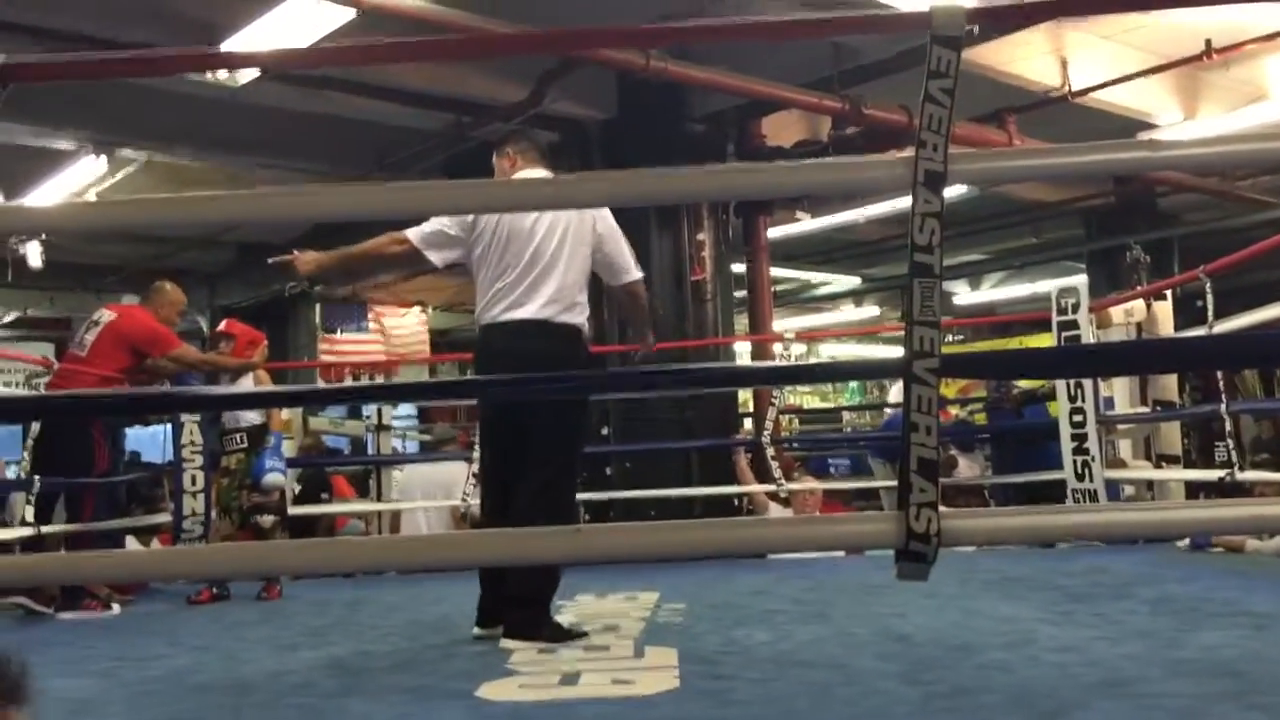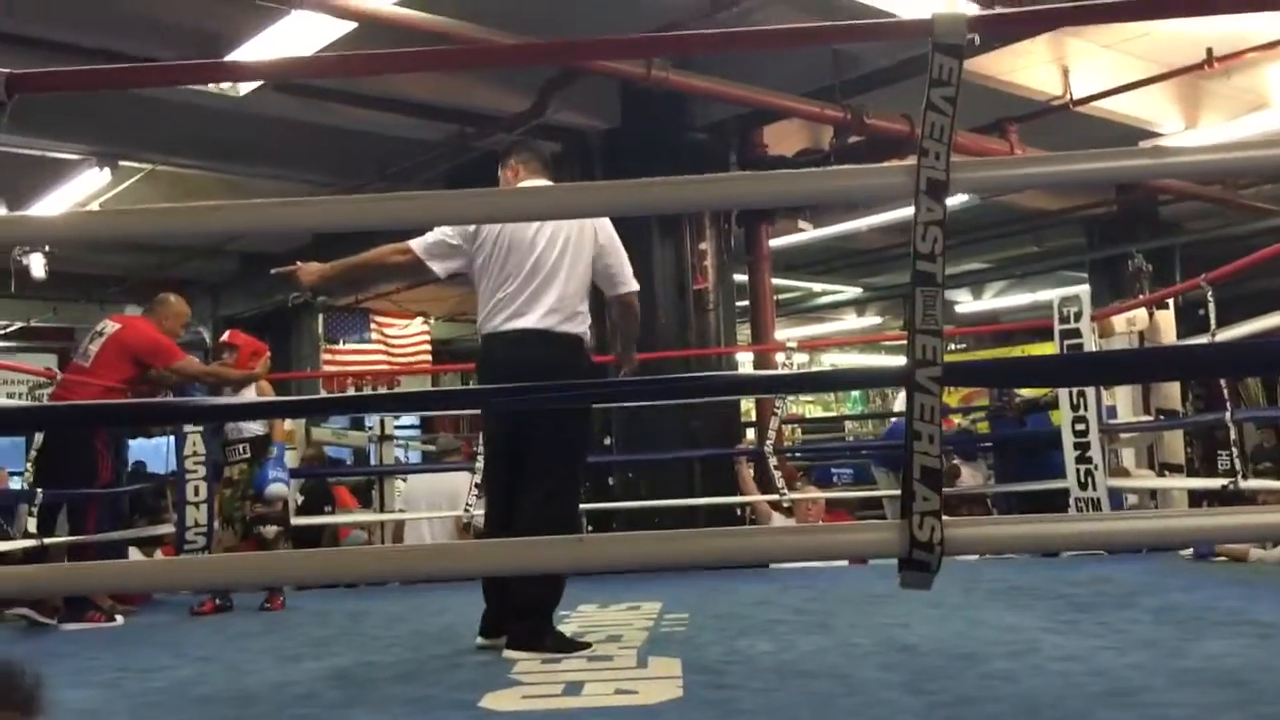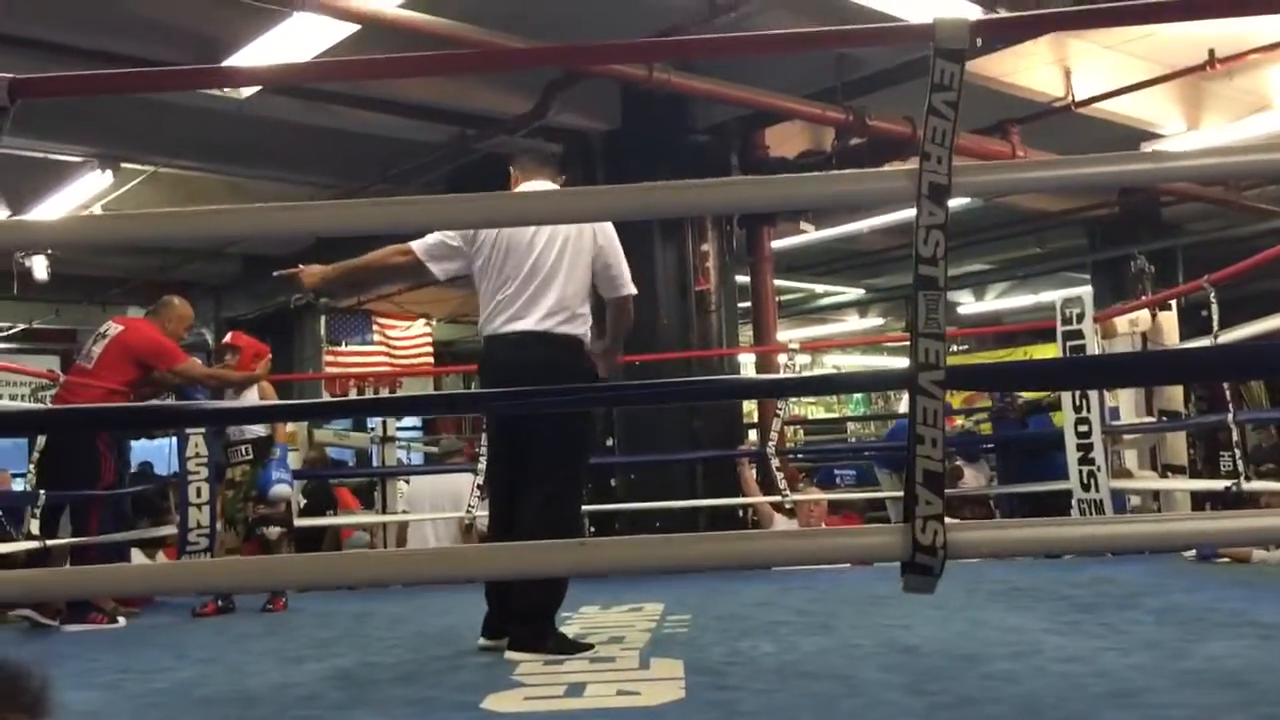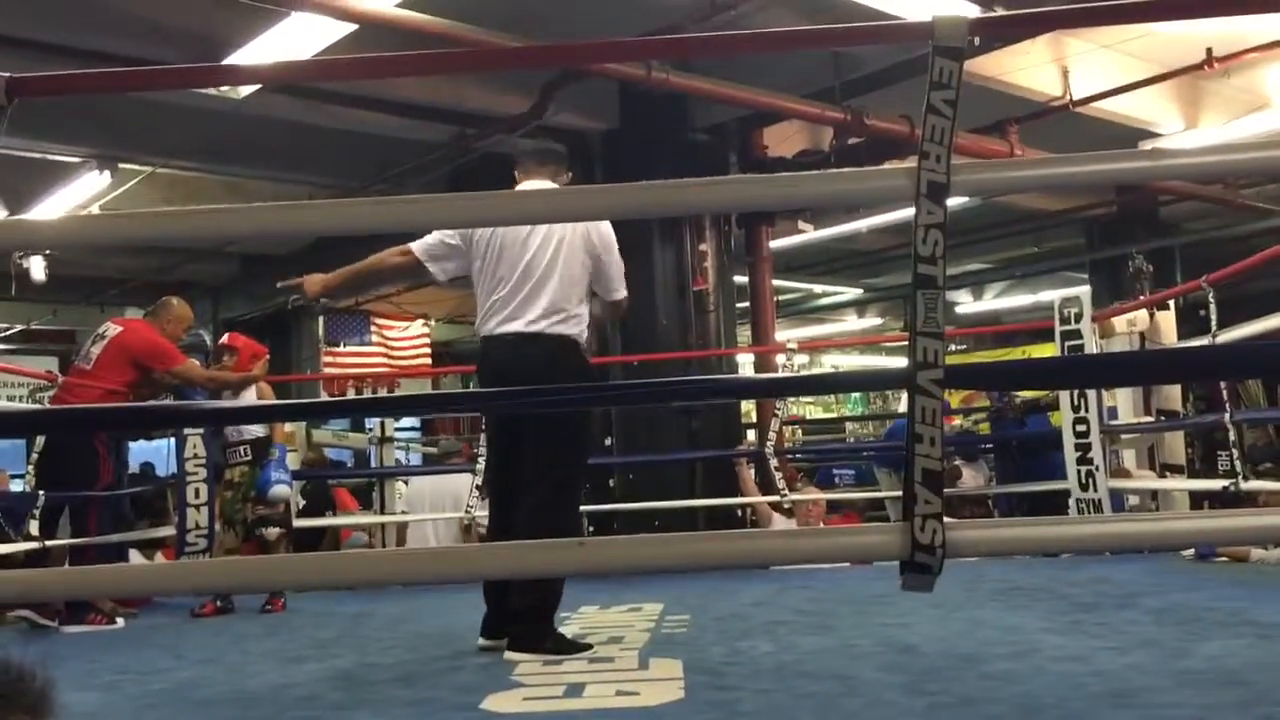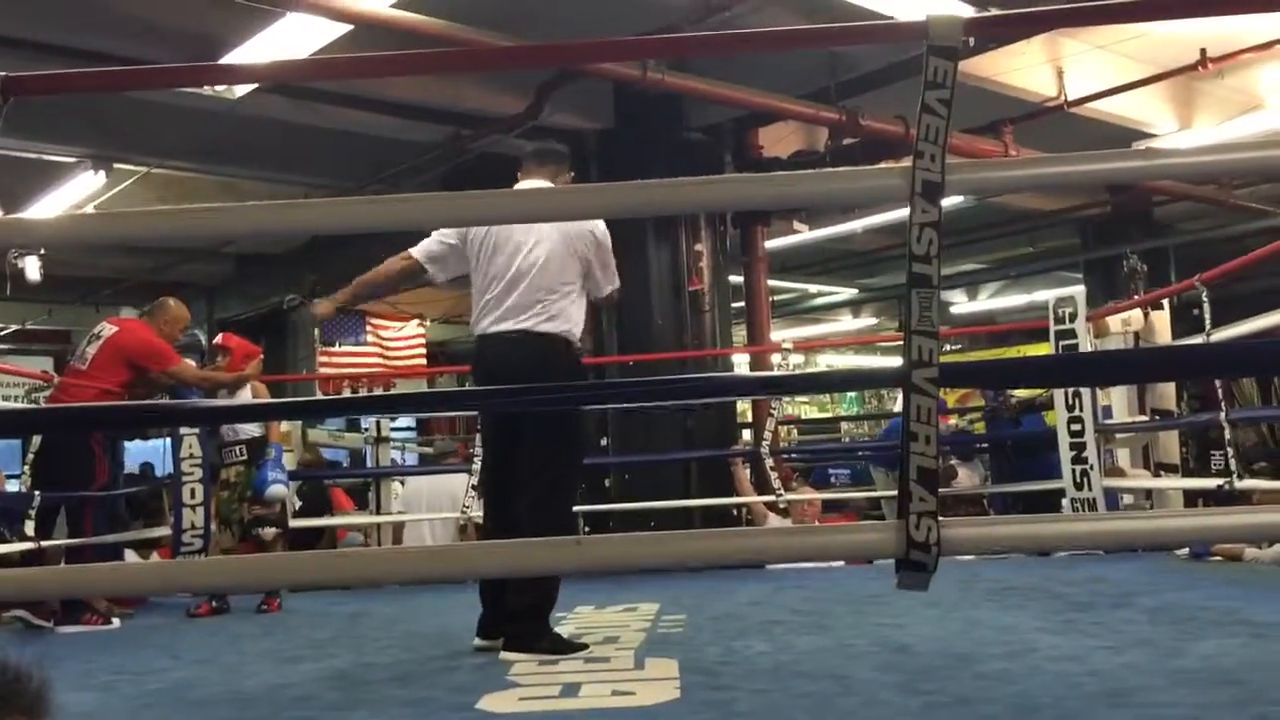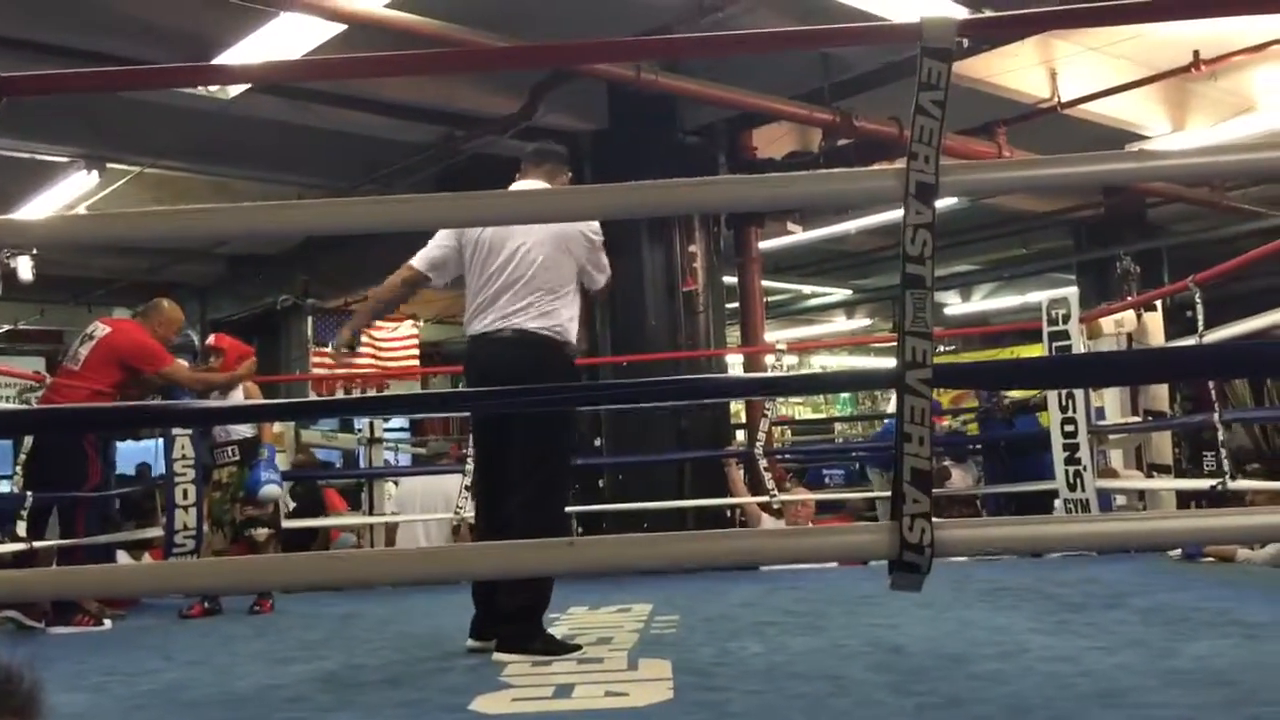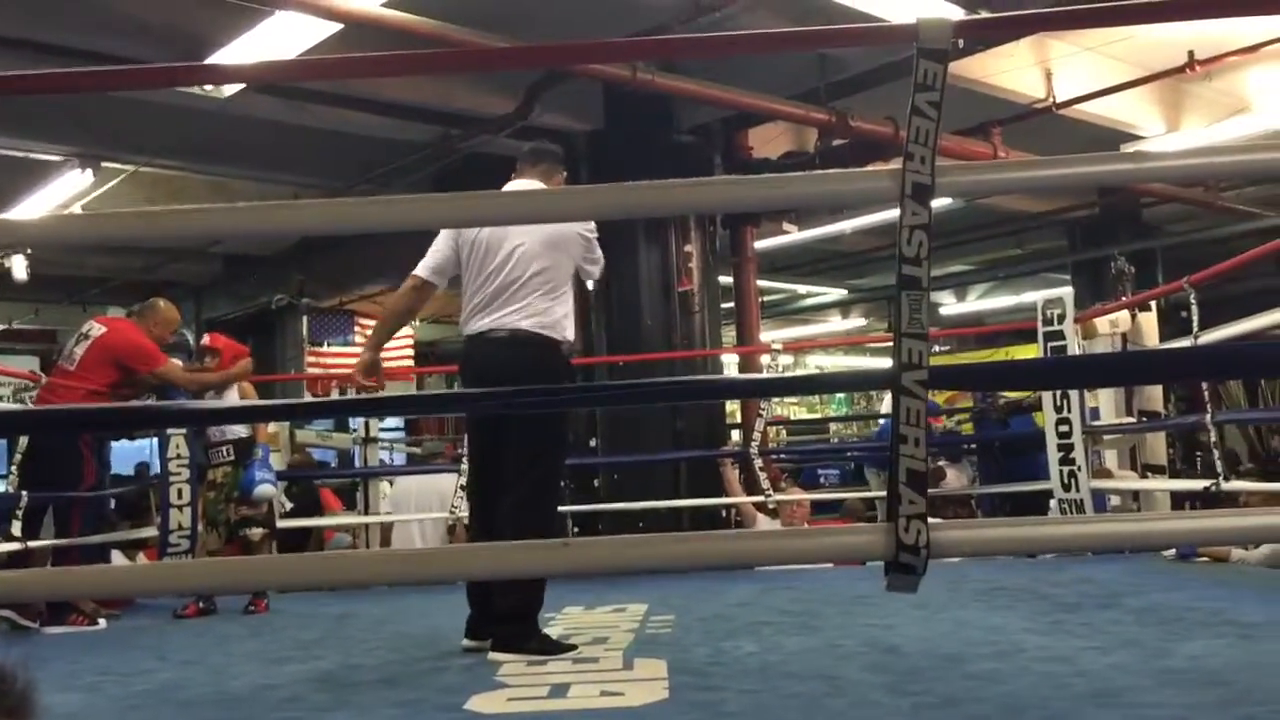
dt=0.1s
person 1, frame 1
left shoulder: (482, 207)
right shoulder: (587, 207)
left elbow: (400, 248)
right elbow: (629, 284)
left wrist: (322, 263)
right wrist: (643, 333)
left hip: (500, 349)
right hip: (558, 349)
left knee: (501, 478)
right knee: (549, 482)
left ankle: (495, 609)
right ankle: (528, 616)
person 1, frame 2
left shoulder: (483, 215)
right shoulder: (589, 216)
left elbow: (401, 257)
right elbow: (625, 298)
left wrist: (325, 273)
right wrist: (626, 350)
left hip: (502, 357)
right hip: (561, 358)
left knee: (504, 489)
right knee: (553, 491)
left ankle: (499, 618)
right ankle: (530, 627)
person 1, frame 3
right shoulder: (589, 218)
left elbow: (402, 258)
right elbow: (622, 299)
left wrist: (327, 275)
right wrist: (610, 347)
left hip: (503, 360)
right hip: (562, 360)
left knee: (507, 490)
right knee: (554, 493)
left ankle: (501, 619)
right ankle: (532, 628)
person 1, frame 4
right shoulder: (590, 221)
left elbow: (403, 259)
right elbow: (614, 303)
left wrist: (330, 282)
right wrist: (585, 315)
left hip: (500, 358)
right hip: (557, 360)
left knee: (507, 489)
right knee: (552, 492)
left ankle: (500, 620)
right ankle: (532, 628)
person 1, frame 5
right shoulder: (584, 219)
left elbow: (406, 265)
right elbow: (604, 292)
left wrist: (340, 298)
left hip: (494, 357)
right hip: (550, 359)
left knee: (502, 489)
right knee: (547, 491)
left ankle: (497, 619)
right ankle: (527, 628)
person 1, frame 6
right shoulder: (578, 220)
left elbow: (410, 277)
right elbow: (597, 281)
left wrist: (354, 326)
left hip: (485, 356)
right hip: (541, 358)
left knee: (494, 488)
right knee: (538, 492)
left ankle: (488, 621)
right ankle: (520, 629)
person 1, frame 7
right shoulder: (573, 218)
left elbow: (417, 287)
right elbow: (591, 272)
left wrist: (372, 346)
left hip: (481, 356)
right hip: (537, 358)
left knee: (488, 488)
right knee: (531, 491)
left ankle: (484, 620)
right ankle: (515, 629)
person 2, frame 1
left shoulder: (111, 313)
right shoulder: (145, 326)
right elbow: (201, 362)
left wrist: (174, 369)
right wrist: (250, 363)
right hip: (86, 413)
left knee: (46, 494)
right knee: (88, 501)
right ankle: (75, 595)
person 2, frame 2
left shoulder: (115, 324)
right shoulder: (149, 337)
right elbow: (204, 374)
left wrist: (178, 378)
right wrist: (253, 374)
right hip: (88, 424)
left knee: (51, 505)
right knee: (91, 512)
right ankle: (78, 606)
person 2, frame 3
left shoulder: (119, 326)
right shoulder: (151, 339)
right elbow: (206, 377)
left wrist: (179, 380)
right wrist: (254, 375)
right hip: (91, 426)
left knee: (53, 507)
right knee: (94, 514)
right ankle: (81, 609)
person 2, frame 4
left shoulder: (118, 327)
right shoulder: (149, 340)
right elbow: (204, 379)
left wrist: (176, 380)
right wrist: (251, 376)
right hip: (89, 428)
left knee: (51, 508)
right knee: (92, 515)
right ankle: (79, 609)
person 2, frame 5
left shoulder: (113, 327)
right shoulder: (145, 341)
right elbow: (199, 380)
left wrist: (170, 379)
right wrist: (246, 375)
right hip: (84, 428)
left knee: (46, 508)
right knee: (88, 515)
right ankle: (74, 610)
person 2, frame 6
left shoulder: (106, 327)
right shoulder: (138, 342)
right elbow: (191, 382)
left wrist: (162, 378)
right wrist: (239, 375)
right hip: (77, 428)
left knee: (38, 509)
right knee: (80, 516)
right ankle: (65, 611)
person 2, frame 7
left shoulder: (101, 325)
right shoulder: (134, 342)
right elbow: (186, 383)
left wrist: (162, 374)
right wrist: (234, 374)
right hip: (73, 428)
left knee: (33, 508)
right knee: (76, 515)
right ankle: (60, 611)
person 3, frame 1
left shoulder: (258, 375)
right shoulder: (223, 379)
left elbow: (275, 414)
left wrist: (273, 450)
left hip: (257, 452)
right hip: (230, 455)
left knee: (266, 519)
right knee: (224, 519)
left ankle: (273, 581)
right ankle: (218, 583)
person 3, frame 2
left shoulder: (260, 386)
right shoulder: (225, 390)
left elbow: (277, 424)
left wrist: (275, 461)
left hip: (260, 462)
right hip: (233, 466)
left knee: (269, 530)
right knee: (226, 530)
left ankle: (276, 592)
right ankle: (221, 594)
person 3, frame 3
left shoulder: (262, 387)
right shoulder: (227, 391)
left elbow: (279, 425)
left wrist: (279, 462)
left hip: (262, 464)
right hip: (235, 467)
left knee: (272, 531)
right knee: (229, 531)
left ankle: (278, 593)
right ankle: (223, 596)
person 3, frame 4
left shoulder: (260, 388)
right shoulder: (225, 392)
left elbow: (277, 426)
left wrist: (277, 463)
left hip: (261, 464)
right hip: (233, 468)
left knee: (270, 532)
right knee: (228, 532)
left ankle: (277, 594)
right ankle: (222, 596)
person 3, frame 5
left shoulder: (255, 387)
right shoulder: (220, 392)
left elbow: (273, 425)
left wrist: (273, 463)
left hip: (257, 464)
right hip: (229, 468)
left knee: (267, 532)
right knee: (224, 532)
left ankle: (272, 594)
right ankle: (218, 596)
person 3, frame 6
left shoulder: (247, 387)
right shoulder: (213, 393)
left elbow: (266, 425)
left wrist: (266, 463)
left hip: (249, 464)
right hip: (221, 469)
left knee: (259, 532)
right knee: (216, 533)
left ankle: (264, 595)
right ankle: (209, 598)
person 3, frame 7
left shoulder: (242, 387)
right shoulder: (207, 393)
left elbow: (260, 425)
left wrist: (261, 462)
left hip: (244, 465)
right hip: (216, 469)
left knee: (254, 532)
right knee: (211, 533)
left ankle: (259, 595)
right ankle: (204, 598)
